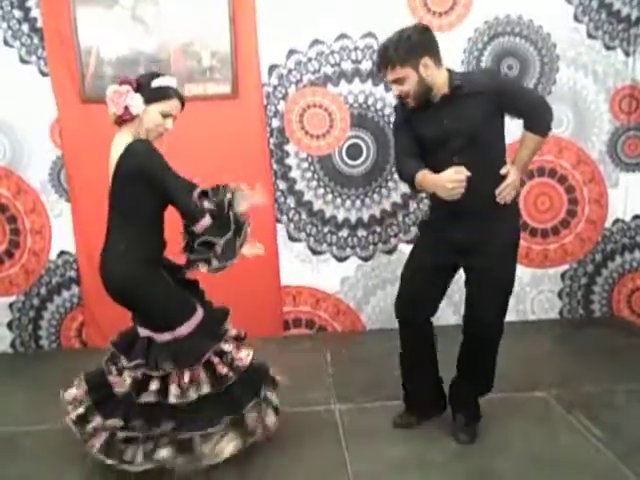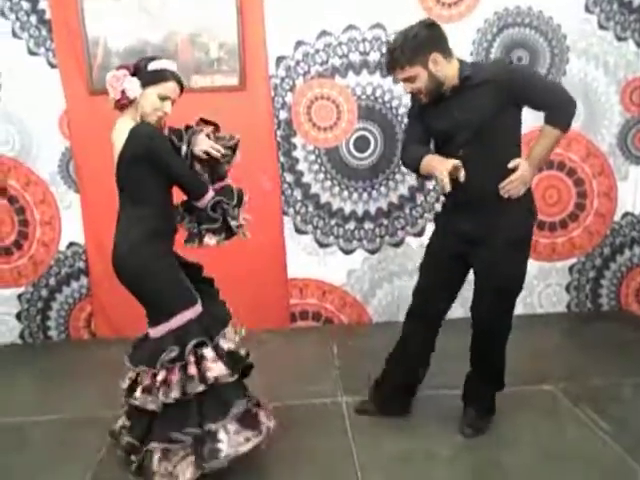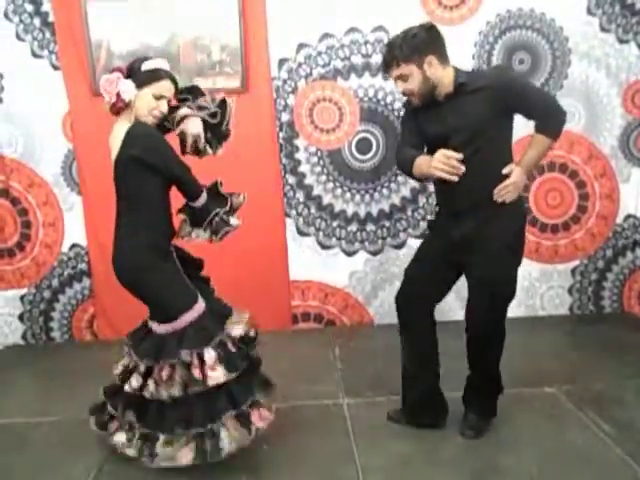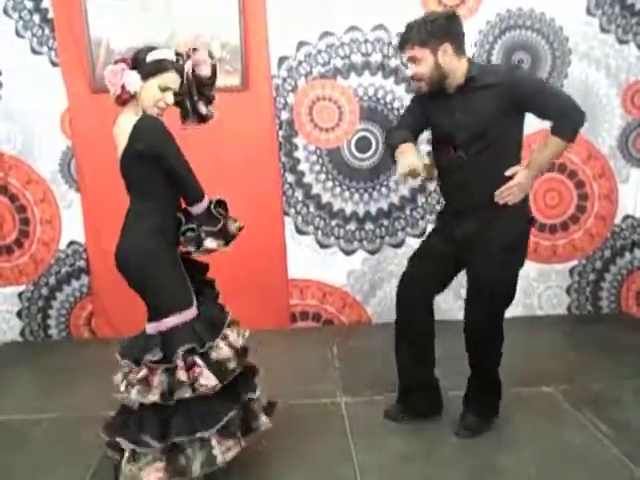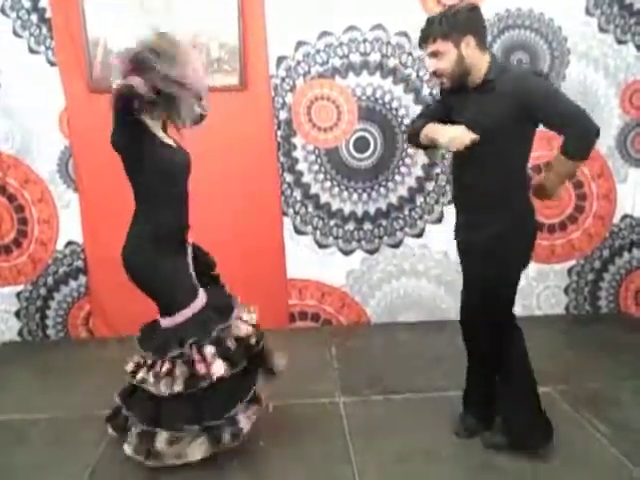
dt=0.5s
person 1, frame 1
left shoulder: (487, 87)
right shoulder: (407, 111)
left elbow: (540, 113)
right elbow: (406, 163)
left wrist: (518, 169)
right wrist: (435, 183)
left hip: (494, 227)
right hip: (441, 226)
left knee: (484, 323)
right knee: (410, 308)
left ankle: (466, 406)
right ankle: (425, 400)
person 1, frame 2
left shoulder: (500, 78)
right shoulder: (424, 104)
left elbow: (562, 105)
right elbow: (411, 151)
left wrist: (533, 163)
right wrist: (436, 163)
left hip: (505, 219)
right hip: (455, 219)
left knee: (491, 316)
right knee: (425, 306)
left ankle: (479, 402)
right ankle: (393, 394)
person 1, frame 3
left shoulder: (494, 85)
right shoulder: (417, 109)
left elbow: (552, 114)
right elbow: (405, 156)
left wrist: (524, 169)
right wrist: (431, 165)
left hip: (497, 224)
right hip: (448, 223)
left knee: (484, 319)
right knee: (412, 301)
left ankle: (480, 405)
right ankle: (423, 405)
person 1, frame 4
left shoulder: (506, 82)
right shoulder: (430, 96)
left elbow: (569, 115)
right elbow: (400, 130)
left wrist: (531, 171)
right wrist: (406, 155)
left hip: (499, 224)
right hip: (453, 220)
left knee: (483, 318)
right knee: (412, 292)
left ankle: (481, 405)
right ankle: (417, 398)
person 1, frame 5
left shoulder: (521, 86)
right shoulder: (455, 92)
left elbow: (583, 131)
right elbow: (416, 128)
left wrist: (548, 182)
right wrist: (439, 131)
left hip: (504, 231)
right hip: (472, 226)
left knee: (480, 322)
right knee: (490, 321)
left ankle: (482, 409)
right ankle: (522, 423)
person 2, frame 1
left shoulder: (133, 149)
right shoulder: (140, 153)
left elbow: (182, 187)
right elbow: (186, 205)
left wrist: (231, 202)
right wrist: (230, 244)
left hip: (132, 265)
right hip: (134, 270)
left knee: (160, 335)
right knee: (192, 335)
right ankle: (191, 437)
person 2, frame 2
left shoulder: (130, 131)
right shoulder: (146, 136)
left elbow: (173, 147)
right elbow: (192, 186)
left wrist: (192, 143)
left hip: (137, 250)
right hip: (145, 254)
left knee: (172, 336)
right knee: (191, 335)
left ankle: (154, 435)
right ankle: (193, 440)
person 2, frame 3
left shoulder: (128, 133)
right shoulder: (143, 137)
left elbow: (181, 113)
right elbow: (187, 184)
left wrist: (189, 117)
right wrist: (214, 211)
left hip: (141, 252)
right hip: (145, 257)
left knee: (176, 327)
right knee: (197, 330)
right ankle: (194, 431)
person 2, frame 4
left shoulder: (129, 125)
right shoulder: (149, 129)
left elbow: (192, 106)
right elbow: (187, 182)
left wrist: (194, 72)
right wrist: (209, 218)
left hip: (145, 244)
right hip: (149, 249)
left knee: (186, 327)
right knee: (184, 337)
right ankle: (170, 444)
person 2, frame 5
left shoulder: (159, 126)
right shoulder: (130, 130)
left elbow: (181, 91)
right elbow: (131, 89)
left wrist: (186, 73)
left hip: (170, 247)
right hip: (151, 251)
left knee: (189, 326)
right knee: (202, 325)
right ankle: (202, 426)
